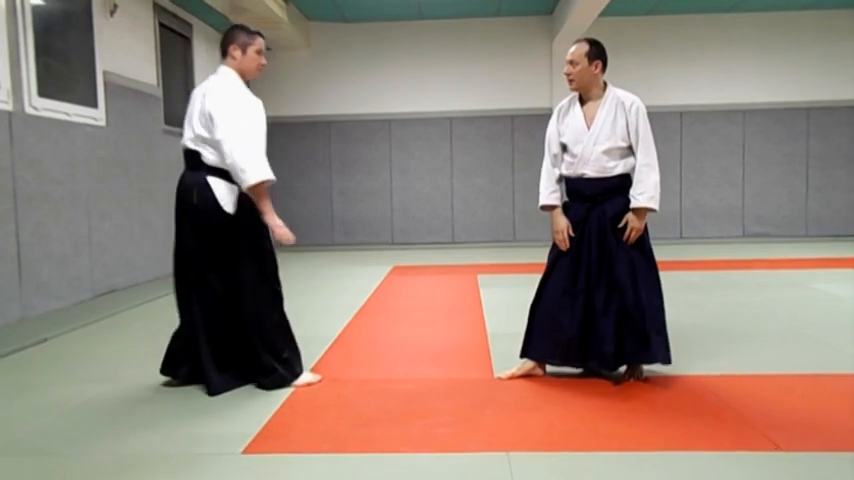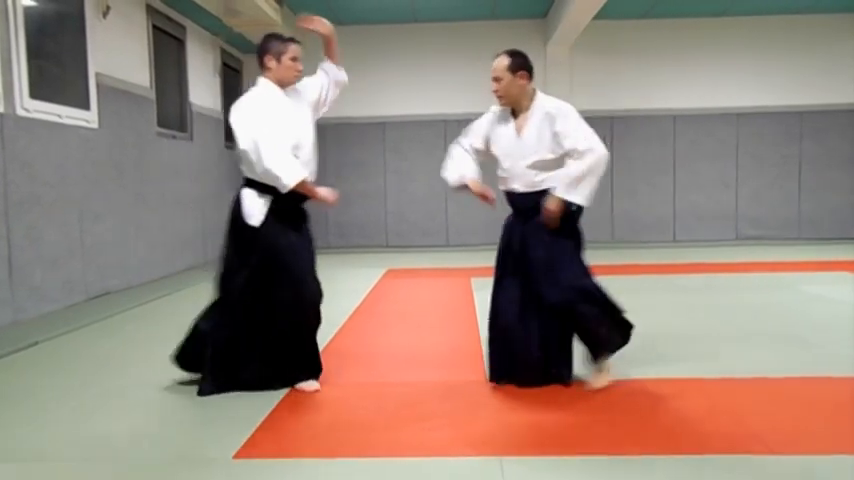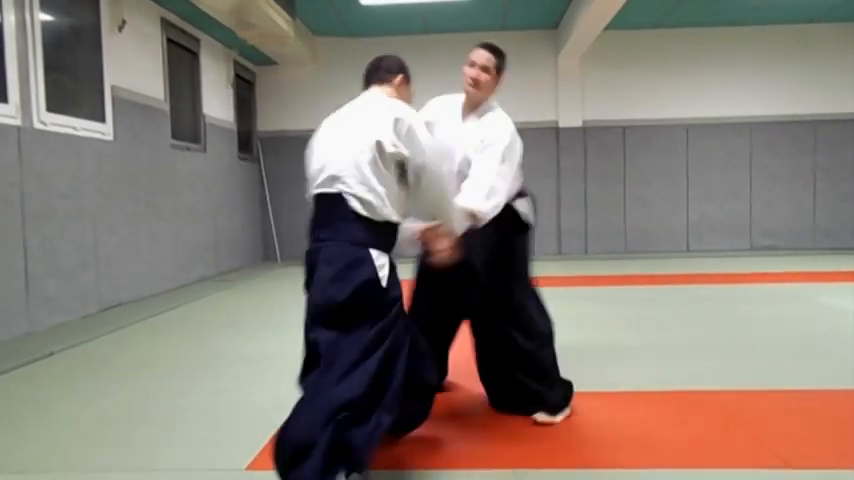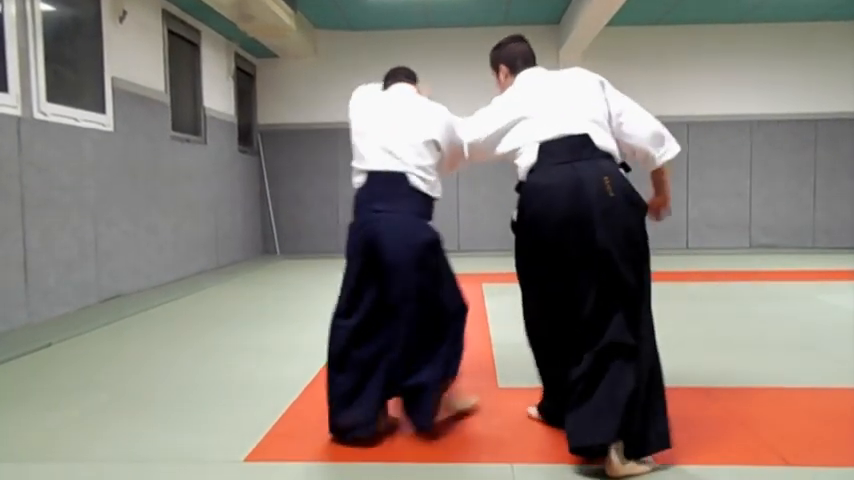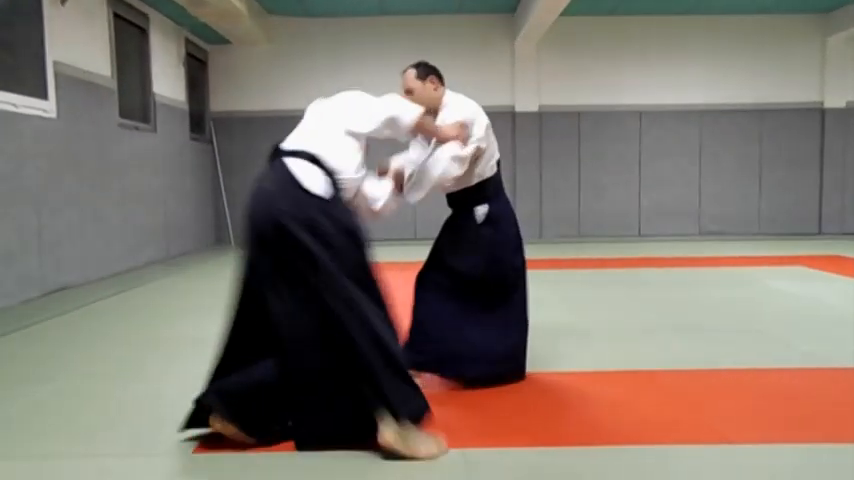
dt=1s
person 1, frame 1
left shoulder: (206, 89)
right shoulder: (238, 97)
right elbow: (246, 160)
right wrist: (269, 215)
left hip: (195, 190)
right hip: (221, 195)
left knee: (205, 281)
right knee: (254, 282)
left ankle: (189, 365)
right ankle: (279, 368)
person 1, frame 2
left shoulder: (299, 97)
right shoulder: (253, 106)
left elbow: (330, 80)
right elbow: (275, 163)
left wrist: (329, 39)
right wrist: (315, 192)
left hip: (288, 209)
right hip: (264, 210)
left knee: (261, 292)
right knee: (297, 289)
left ankle: (224, 360)
right ankle: (295, 369)
person 1, frame 3
left shoulder: (500, 129)
right shoulder: (438, 108)
left elbow: (485, 187)
left hip: (499, 220)
left knee: (510, 303)
right knee: (435, 298)
left ankle: (546, 395)
person 1, frame 4
left shoulder: (505, 107)
right shoulder: (587, 80)
left elbow: (457, 138)
right elbow: (650, 136)
right wrist: (661, 191)
left hip: (544, 196)
right hip: (604, 187)
left knee: (553, 308)
right knee: (618, 312)
left ankle: (562, 405)
right ankle: (615, 444)
person 1, frame 5
right shoulder: (339, 109)
left elbow: (374, 197)
right elbow: (397, 112)
left wrist: (397, 176)
right wrist: (442, 133)
left hip: (275, 201)
right hip: (302, 195)
left knee: (280, 316)
right knee: (348, 298)
left ankle: (232, 410)
right ankle: (394, 421)
person 2, frame 1
left shoulder: (628, 105)
right shoulder: (563, 111)
left elbow: (646, 159)
right elbow: (551, 162)
left wrist: (640, 209)
right wrist: (556, 211)
left hip: (616, 205)
right hip: (576, 207)
left knee: (627, 285)
right knee: (560, 283)
left ankle: (633, 361)
right ankle: (537, 359)
person 2, frame 2
left shoulder: (557, 113)
right shoulder: (495, 119)
left elbow: (594, 154)
right elbow: (463, 148)
left wrist: (561, 195)
right wrist: (469, 178)
left hip: (553, 217)
right hip: (520, 219)
left knee: (568, 290)
right knee: (511, 297)
left ankle: (602, 354)
right ankle: (520, 368)
person 2, frame 3
left shoulder: (333, 123)
right shoulder: (397, 116)
right elbow: (432, 182)
left wrist: (420, 230)
right wrist: (449, 225)
left hip: (326, 246)
right hip: (359, 255)
right knee: (350, 368)
person 2, frame 4
left shoulder: (362, 102)
right shoulder: (438, 115)
right elbow: (454, 159)
left wrist: (388, 93)
left hip: (368, 218)
right hip: (410, 222)
left knee: (359, 316)
right knee: (436, 307)
left ankle: (357, 418)
right ankle: (437, 401)
person 2, frame 5
left shoulder: (461, 114)
right shoulder: (436, 119)
left elbow: (444, 168)
right elbow: (417, 158)
left wrist: (402, 174)
right wrist: (394, 168)
left hip: (482, 212)
right hip: (475, 211)
left knee: (440, 283)
right knee: (496, 284)
left ankle: (420, 362)
right ankle: (495, 362)
